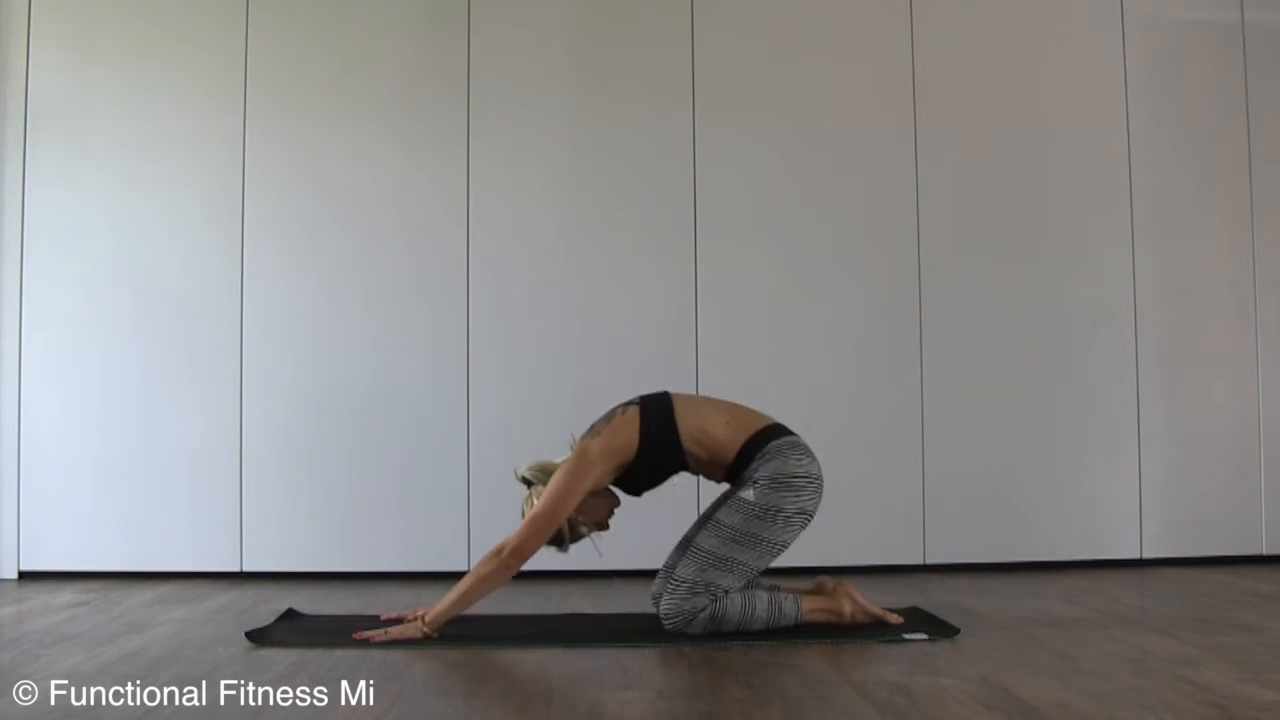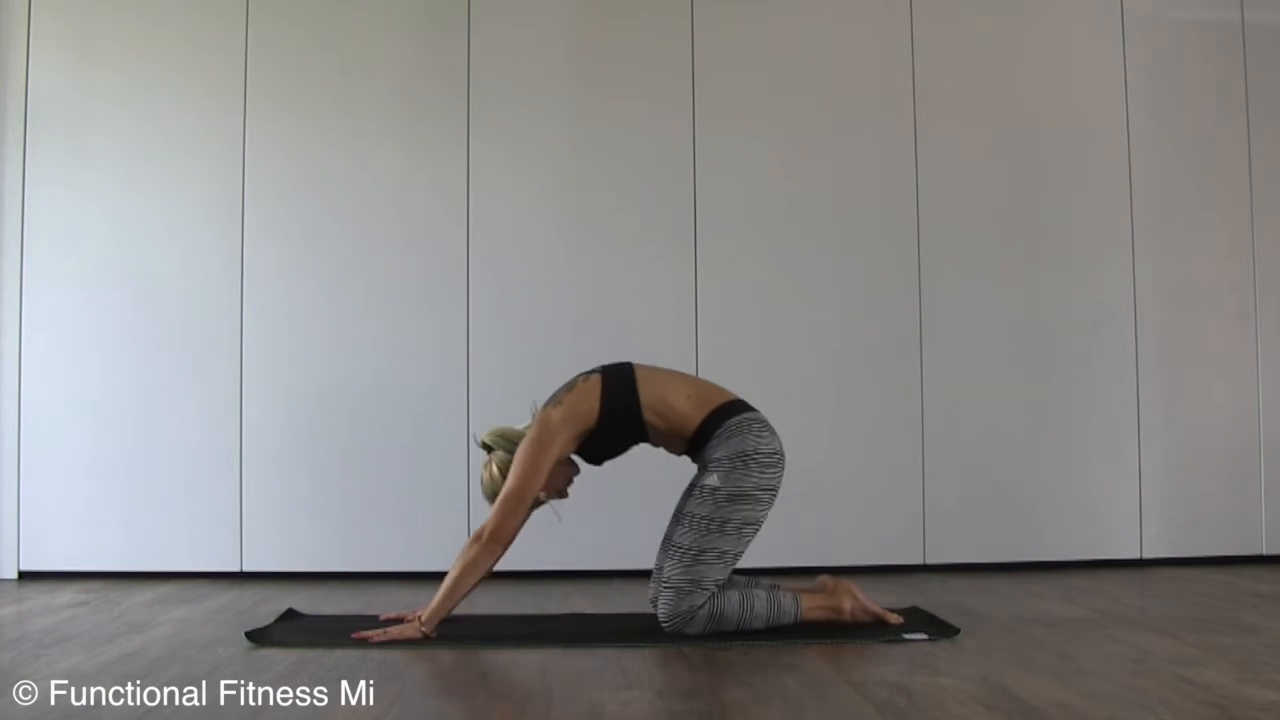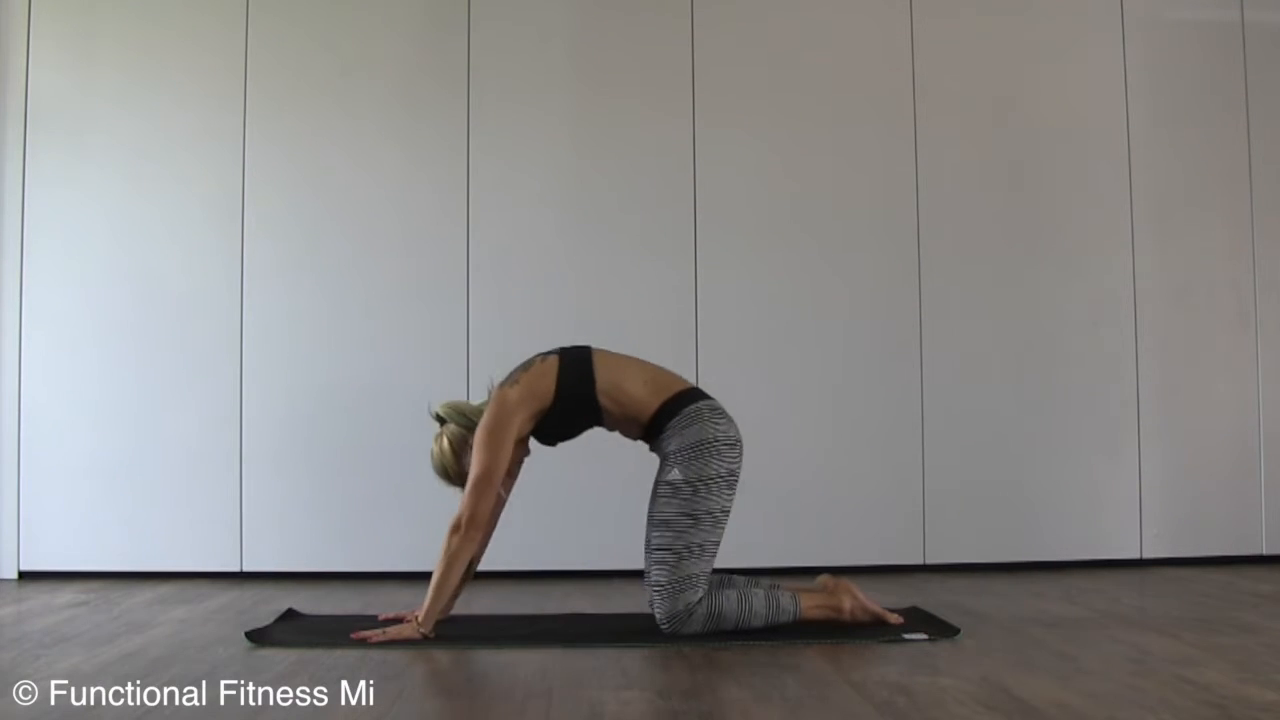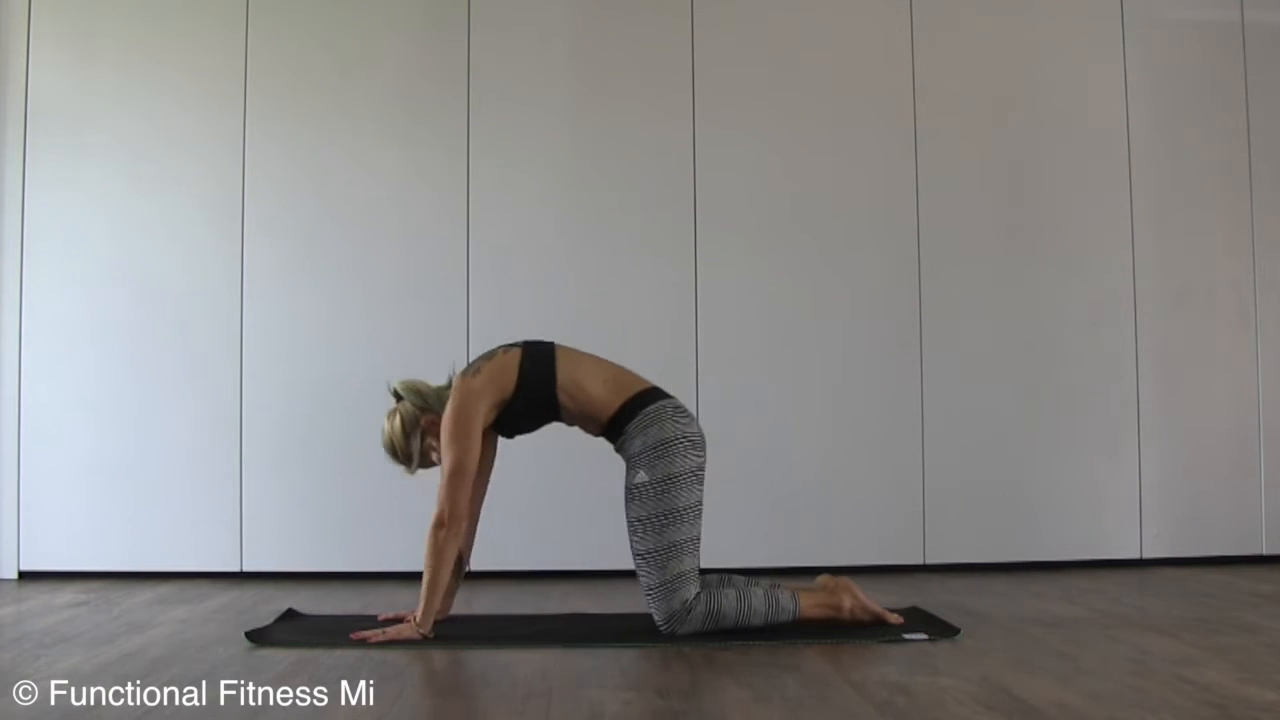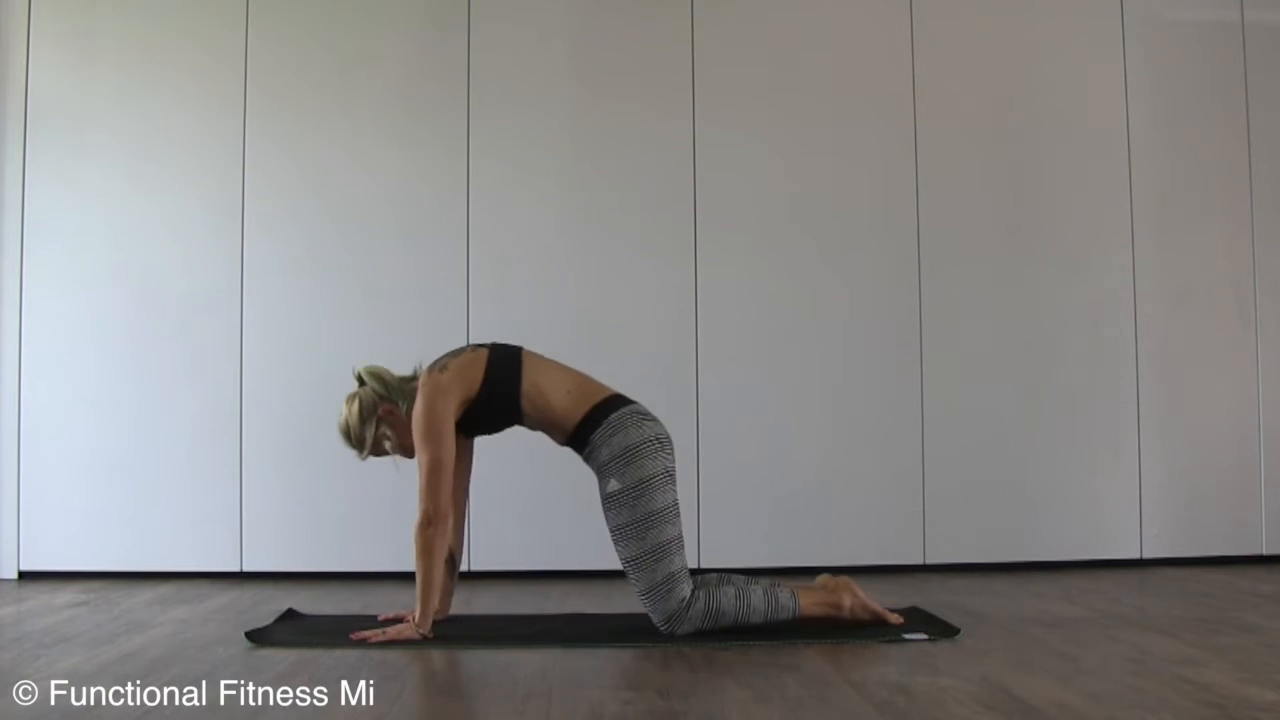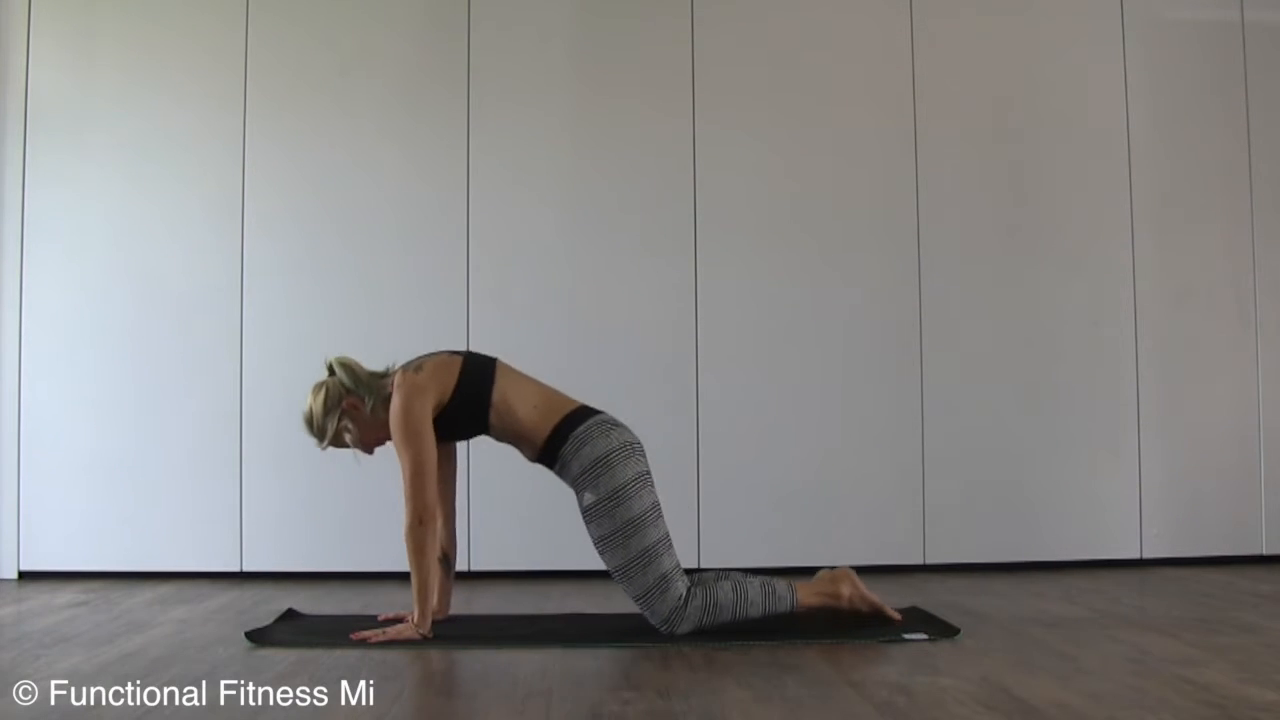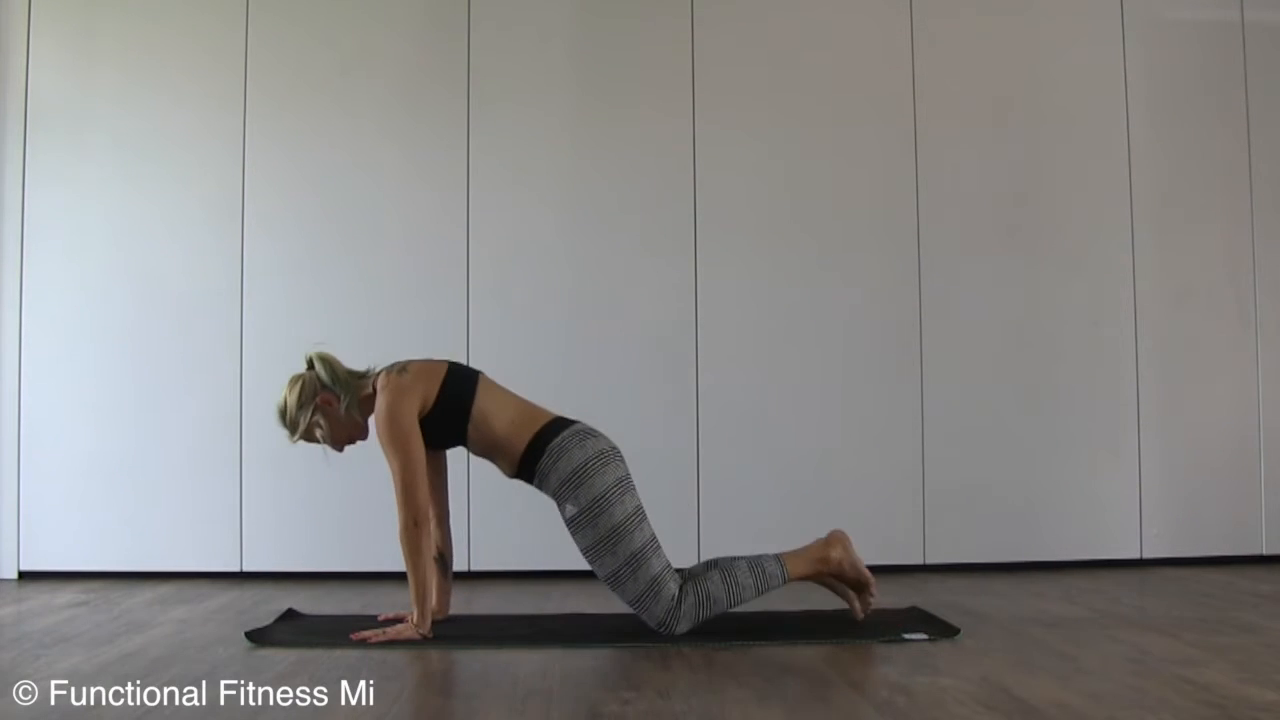
dt=0.2s
person 1, frame 1
left shoulder: (586, 461)
right shoulder: (597, 461)
left elbow: (511, 555)
right elbow: (515, 549)
left wrist: (428, 624)
right wrist: (436, 609)
left hip: (783, 475)
right hip: (770, 474)
left knee: (681, 610)
right knee: (674, 593)
left ankle: (830, 608)
right ankle: (819, 595)
person 1, frame 2
left shoulder: (549, 430)
right shoulder: (560, 429)
left elbow: (493, 537)
right elbow: (496, 535)
left wrist: (425, 622)
right wrist: (434, 606)
left hip: (743, 452)
right hip: (737, 450)
left knee: (679, 610)
right knee: (675, 592)
left ankle: (831, 605)
right ankle: (819, 592)
person 1, frame 3
left shoulder: (501, 413)
right shoulder: (511, 415)
left elbow: (469, 525)
right elbow: (479, 526)
left wrist: (423, 622)
right wrist: (433, 607)
left hip: (698, 440)
right hip: (696, 436)
left knee: (678, 611)
right knee: (677, 589)
left ankle: (829, 604)
right ankle: (817, 592)
person 1, frame 4
left shoulder: (463, 403)
right shoulder: (482, 407)
left elbow: (450, 520)
right elbow: (465, 520)
left wrist: (422, 622)
right wrist: (435, 607)
left hip: (657, 437)
right hip: (659, 434)
left knee: (676, 612)
right knee: (674, 591)
left ankle: (829, 603)
right ankle: (816, 592)
person 1, frame 5
left shoulder: (431, 396)
right shoulder: (453, 402)
left elbow: (433, 518)
right elbow: (451, 515)
left wrist: (421, 621)
right wrist: (437, 603)
left hip: (624, 443)
right hip: (628, 438)
left knee: (674, 611)
right knee: (669, 594)
left ankle: (829, 601)
right ankle: (819, 592)
person 1, frame 6
left shoulder: (407, 394)
right shoulder: (429, 401)
left elbow: (422, 519)
right elbow: (441, 515)
left wrist: (419, 620)
right wrist: (436, 603)
left hip: (596, 456)
right hip: (599, 450)
left knee: (671, 610)
right knee: (667, 594)
left ankle: (826, 591)
right ankle: (820, 588)
person 1, frame 7
left shoulder: (391, 397)
right shoulder: (411, 402)
left elbow: (416, 519)
right elbow: (433, 515)
left wrist: (420, 620)
right wrist: (436, 603)
left hip: (575, 466)
right hip: (579, 459)
left knee: (669, 611)
right knee: (665, 595)
left ankle: (819, 558)
right ankle: (815, 559)
